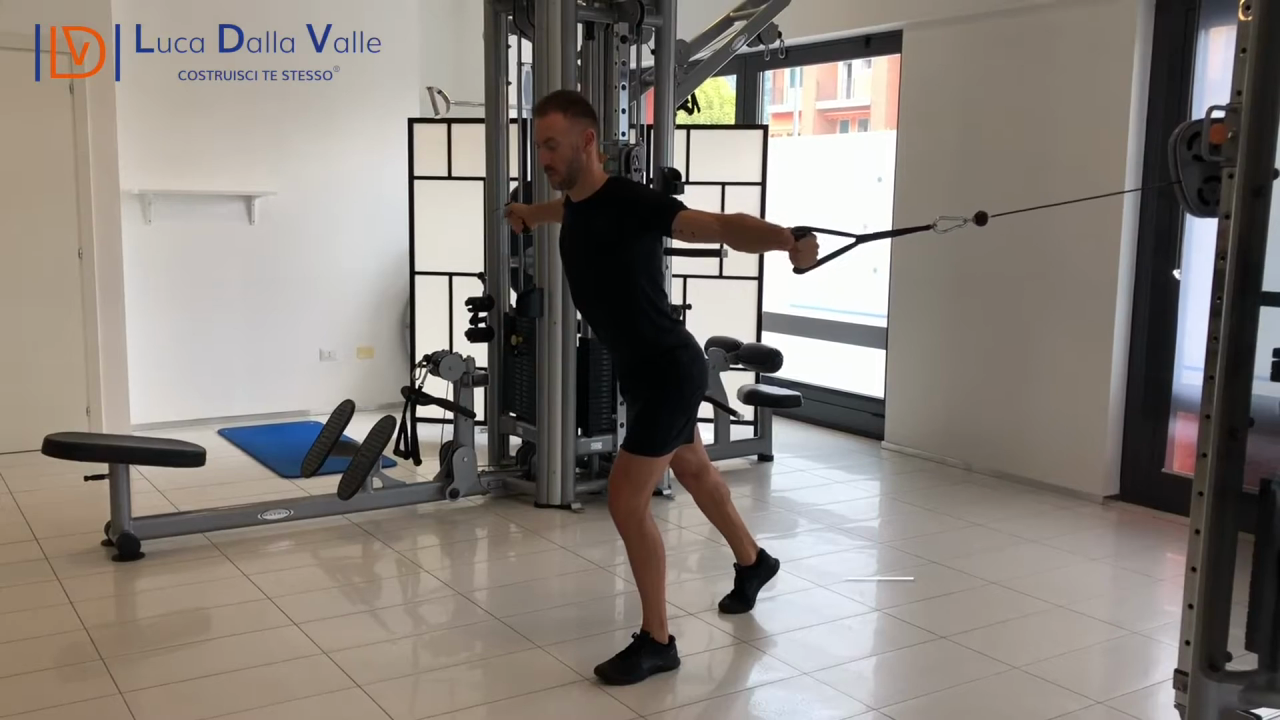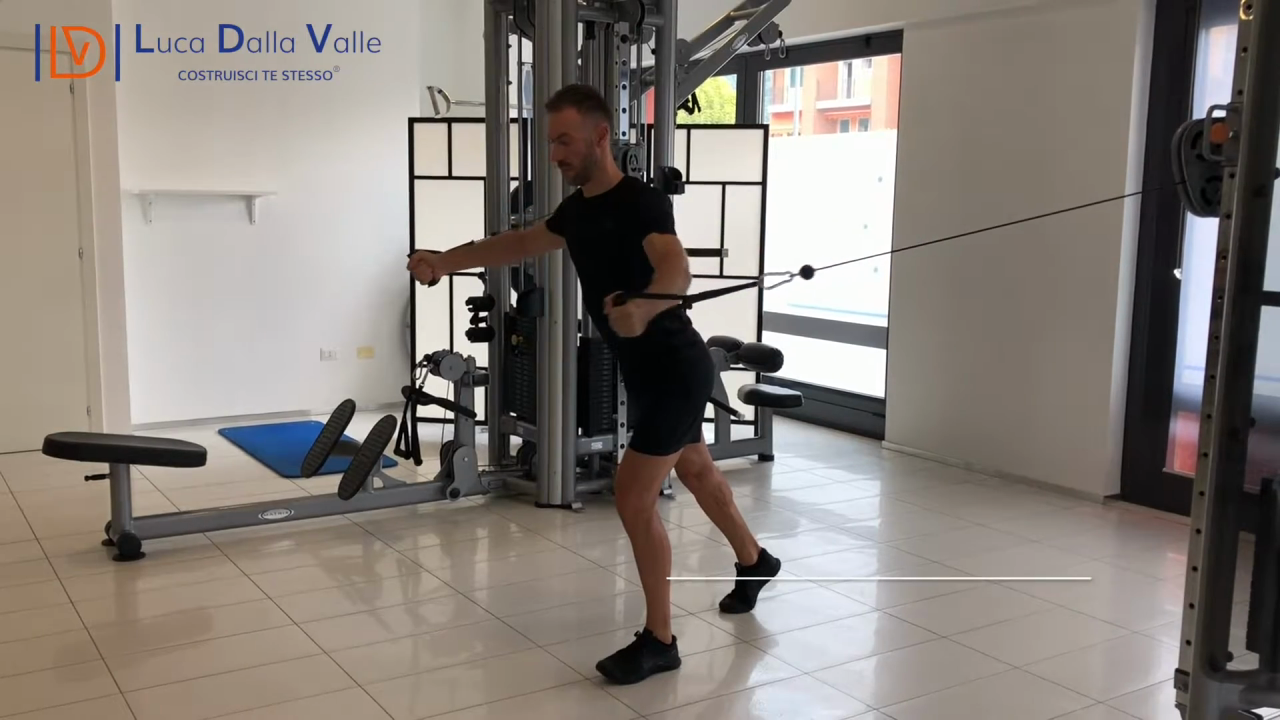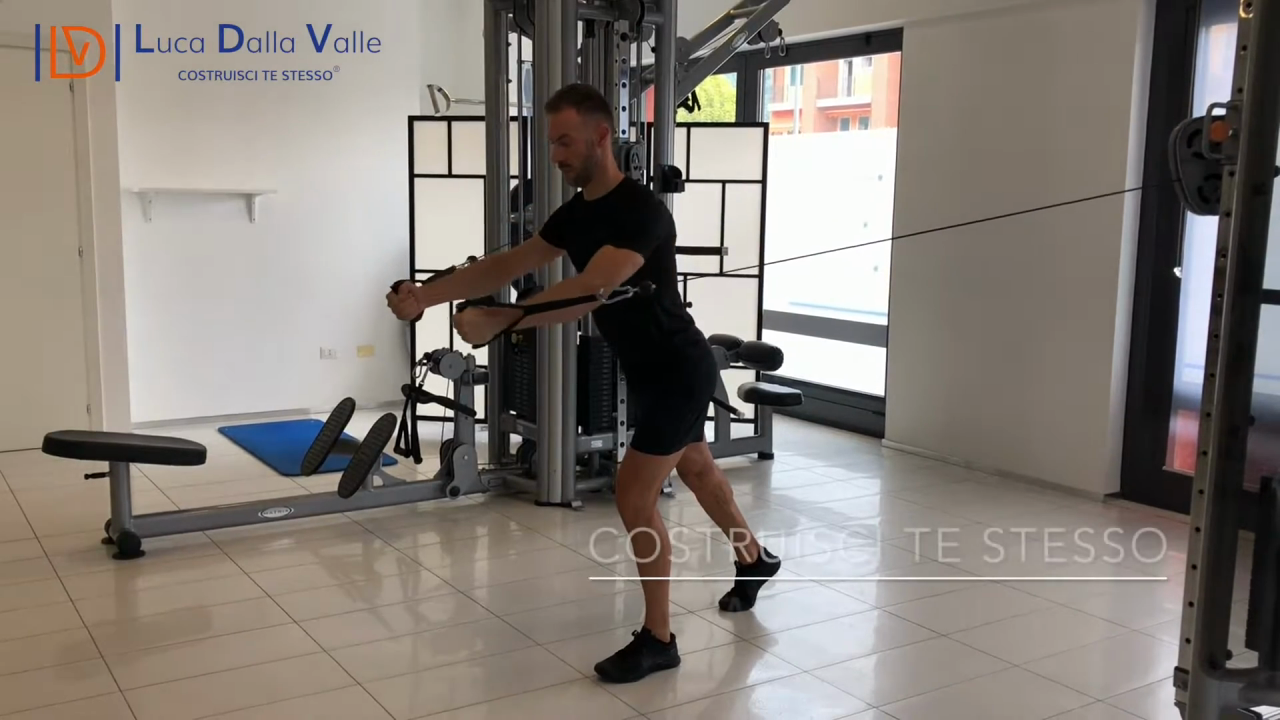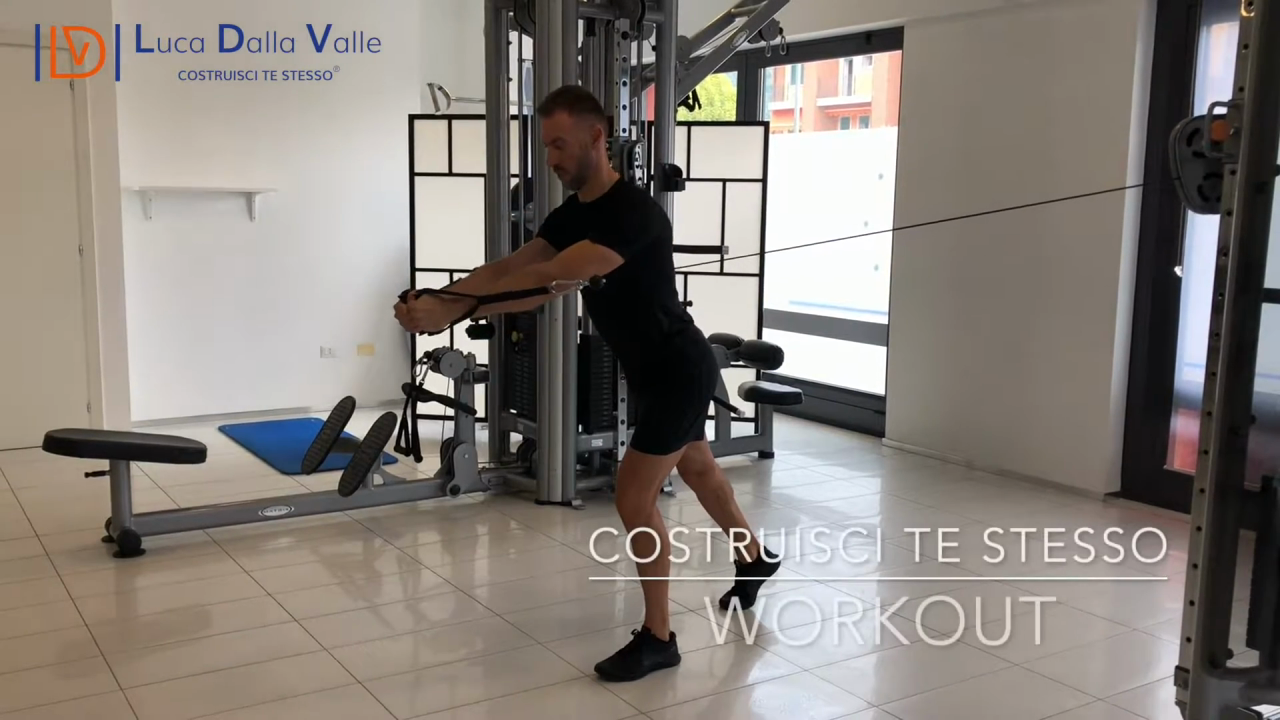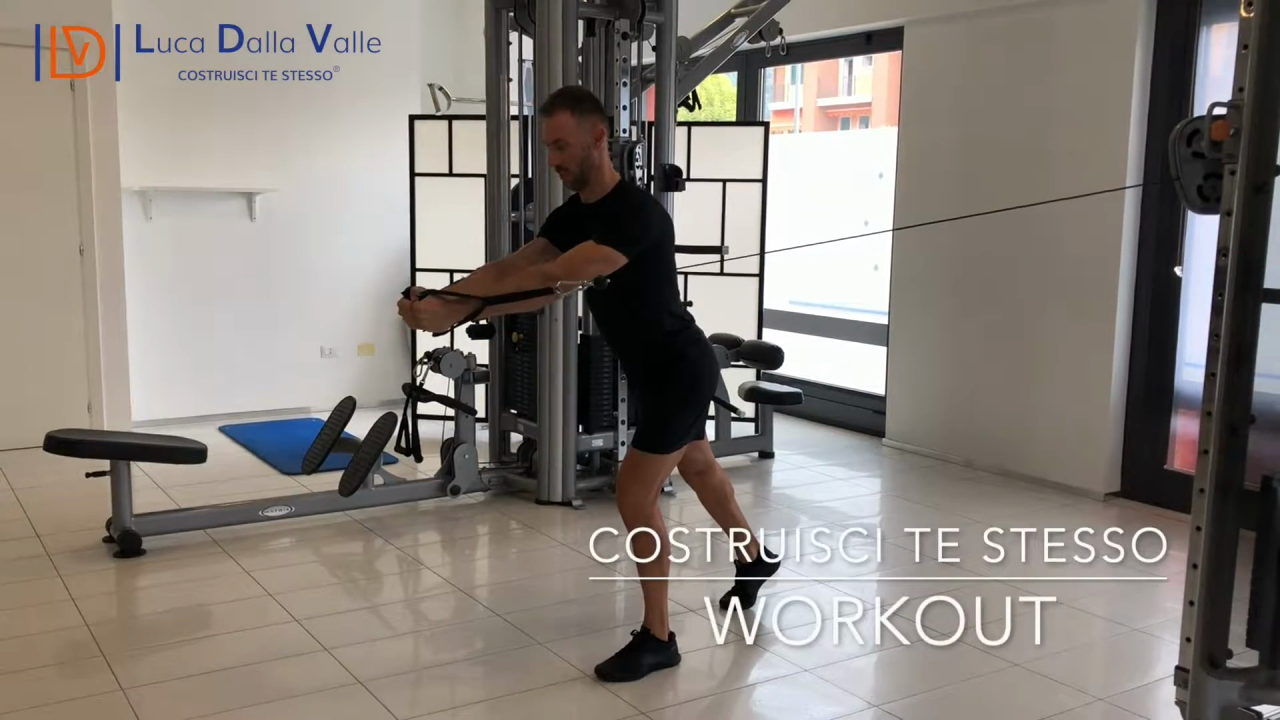
dt=0.5s
person 1, frame 1
left shoulder: (632, 203)
right shoulder: (578, 204)
left elbow: (718, 226)
left wrist: (784, 239)
right wrist: (529, 214)
left hip: (667, 370)
right hip: (642, 369)
left knee: (626, 500)
right knee: (692, 469)
left ankle: (656, 640)
right ankle: (752, 561)
person 1, frame 2
left shoulder: (642, 204)
right shoulder: (579, 208)
left elbow: (674, 266)
right elbow: (522, 243)
left wrist: (645, 305)
right wrist: (444, 262)
left hip: (674, 369)
right hip: (647, 370)
left knee: (633, 498)
right knee: (695, 470)
left ankle: (658, 641)
right ankle: (754, 561)
person 1, frame 3
left shoulder: (640, 210)
right shoulder: (577, 213)
left elbow: (592, 290)
right elbow: (508, 264)
left wrist: (501, 320)
right wrist: (425, 295)
left hip: (678, 370)
right hip: (650, 370)
left knee: (634, 498)
right knee: (697, 470)
left ankle: (657, 639)
right ankle: (754, 560)
person 1, frame 4
left shoulder: (633, 212)
right shoulder: (572, 214)
left elbow: (550, 281)
right elbow: (508, 268)
left wrist: (453, 310)
right wrist: (435, 301)
left hip: (678, 370)
right hip: (652, 369)
left knee: (633, 497)
right knee: (697, 469)
left ankle: (657, 638)
right ankle: (754, 558)
person 1, frame 5
left shoulder: (636, 213)
right shoulder: (573, 215)
left elbow: (554, 280)
right elbow: (509, 268)
left wrist: (457, 312)
right wrist: (438, 299)
left hip: (680, 369)
right hip: (649, 369)
left knee: (634, 496)
right knee: (697, 468)
left ankle: (656, 637)
right ankle: (754, 558)
